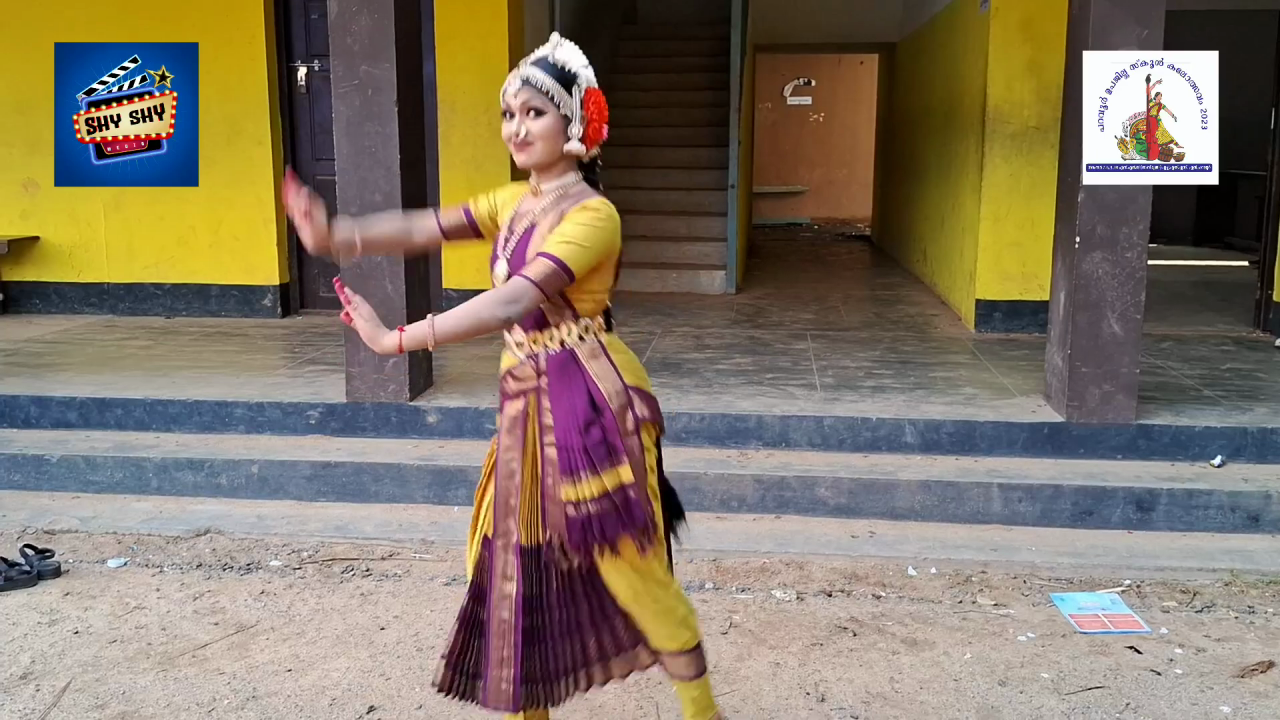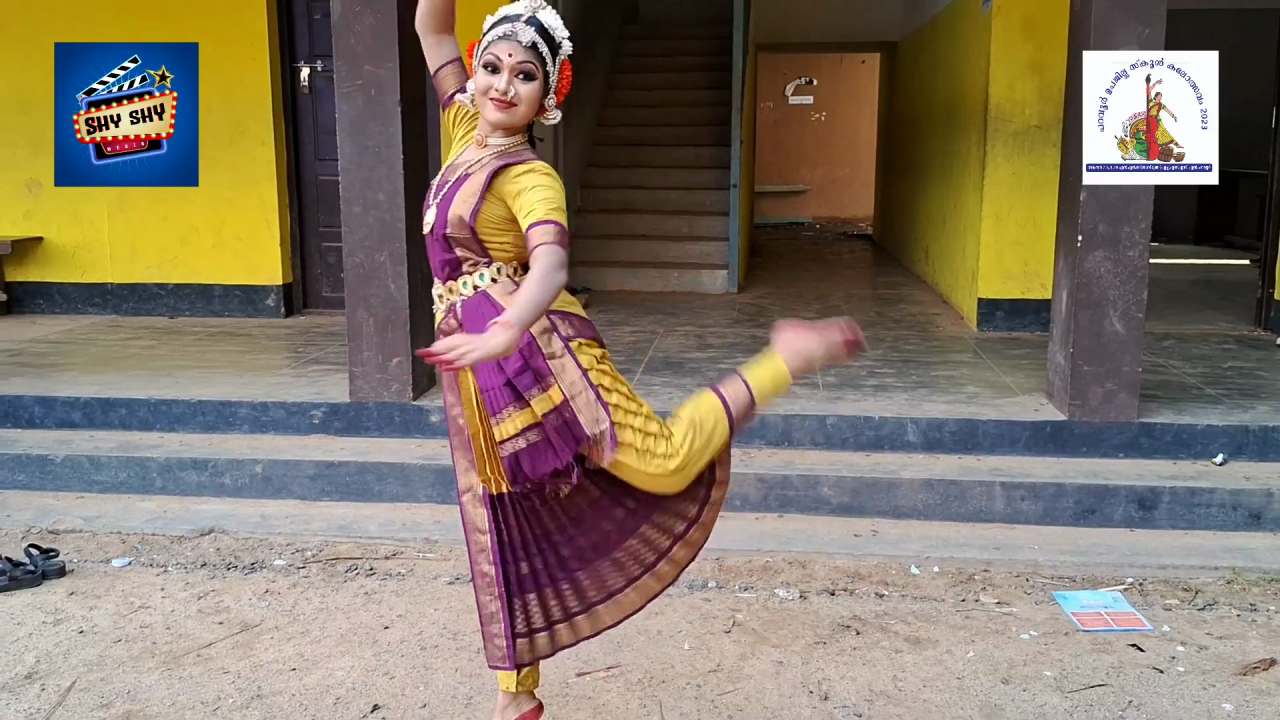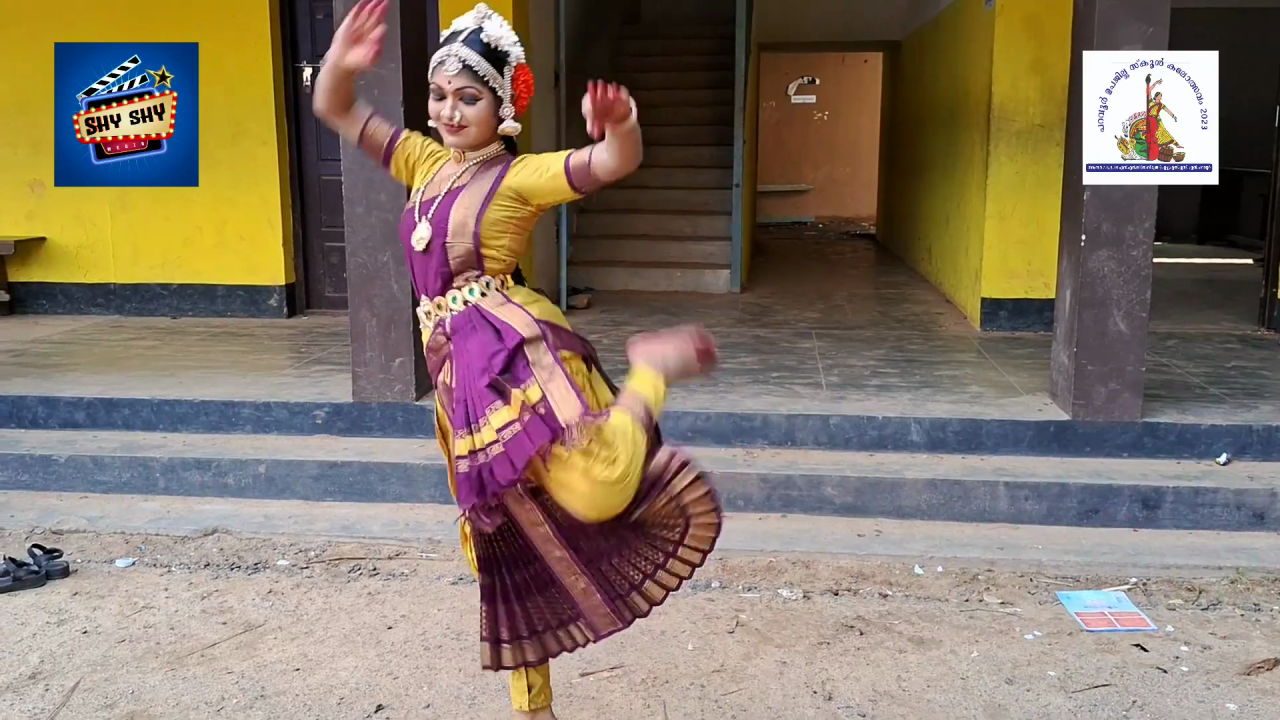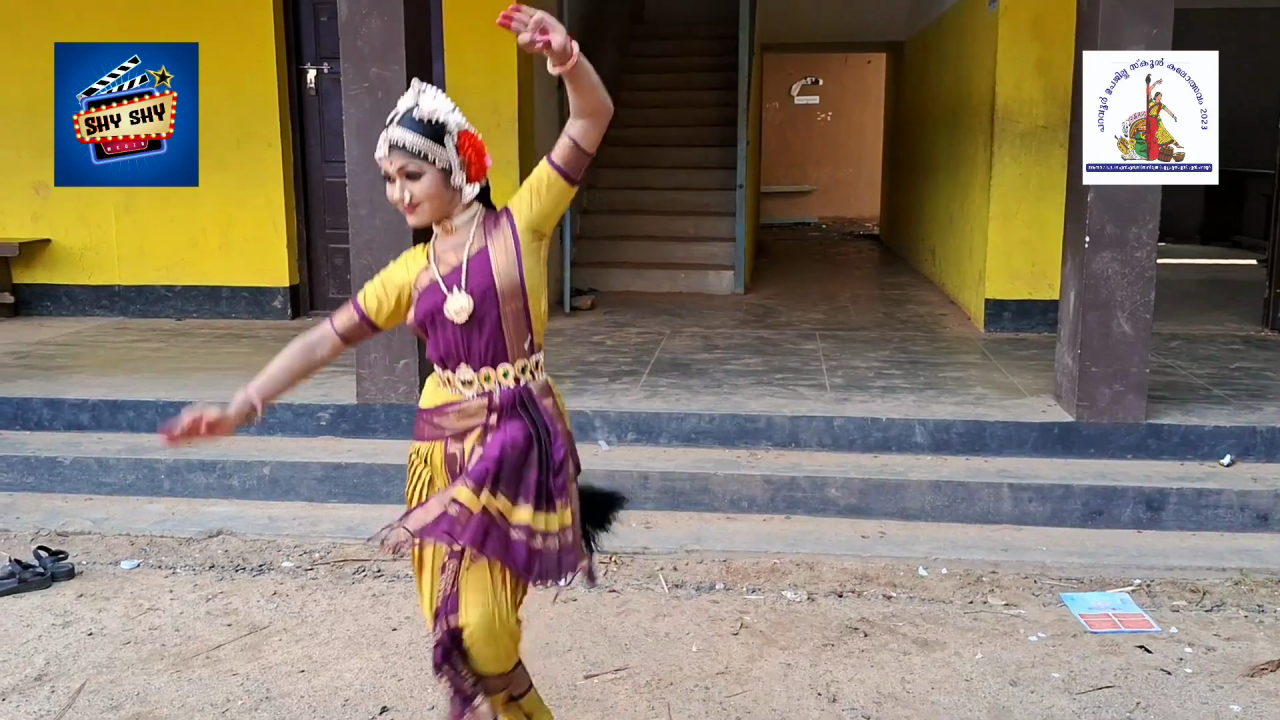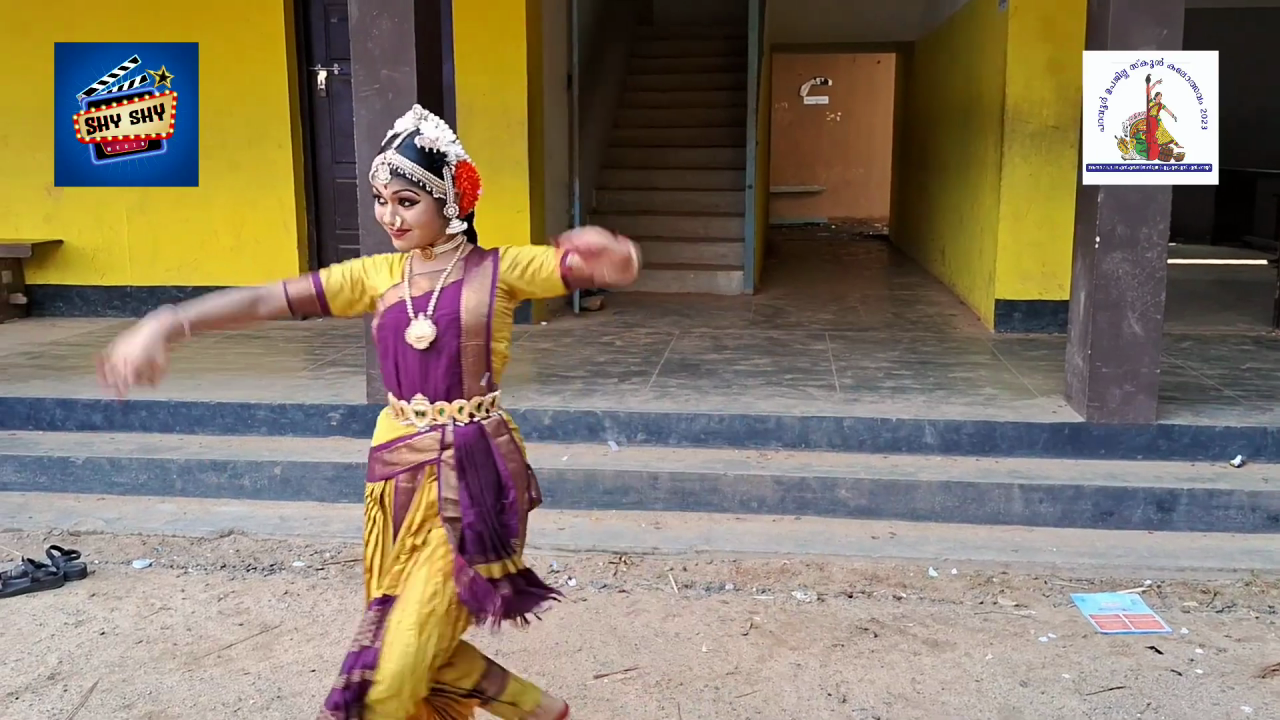
dt=0.2s
person 1, frame 1
left shoulder: (593, 217)
right shoulder: (518, 202)
left elbow: (517, 298)
right elbow: (427, 227)
left wrist: (400, 341)
right wrist: (337, 235)
left hip: (587, 406)
right hip: (530, 407)
left knee: (632, 569)
right knee: (506, 560)
person 1, frame 2
left shoulder: (530, 176)
right shoulder: (471, 134)
left elbow: (548, 267)
left wrist: (506, 330)
left hip: (528, 344)
right hip: (482, 357)
left knee: (664, 460)
right knee: (504, 524)
left ankle: (786, 355)
person 1, frame 3
left shoulder: (519, 178)
right shoulder: (430, 164)
left elbow: (613, 162)
right elbow: (336, 110)
left wrist: (619, 127)
right wrist: (343, 60)
left hip: (509, 351)
right hip: (461, 370)
left knee: (598, 492)
right knee: (505, 543)
left ankle: (653, 368)
person 1, frame 4
left shoulder: (521, 222)
right shoulder: (410, 272)
left elbow: (592, 120)
right elbow: (320, 343)
left wrist: (566, 58)
right wrist: (237, 411)
left hip: (515, 436)
right hip: (442, 443)
left knee: (480, 624)
right knee: (456, 615)
person 1, frame 5
left shoulder: (500, 268)
right shoulder: (377, 278)
left elbow: (613, 264)
right elbow: (267, 299)
left wrist: (610, 252)
right wrist: (167, 322)
left hip: (469, 479)
right hip: (398, 479)
right knee: (416, 651)
